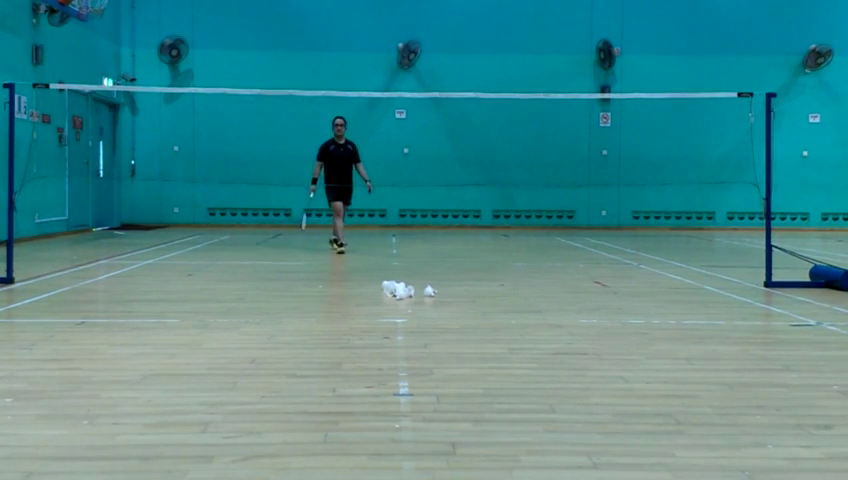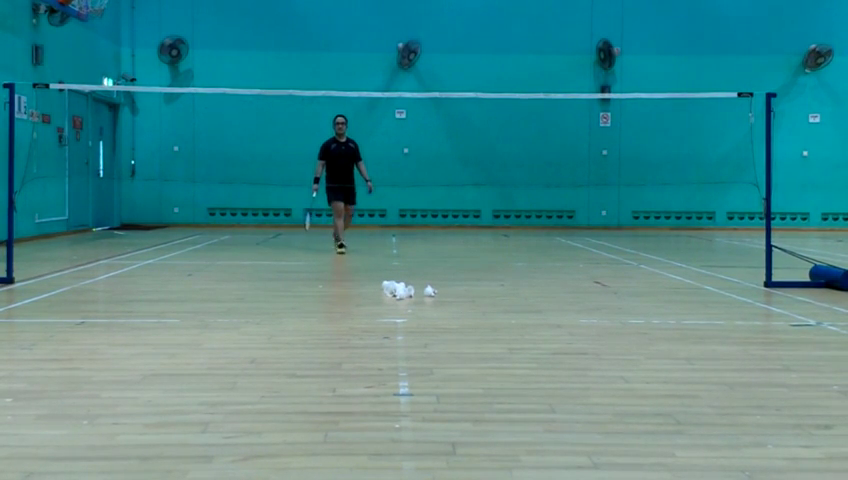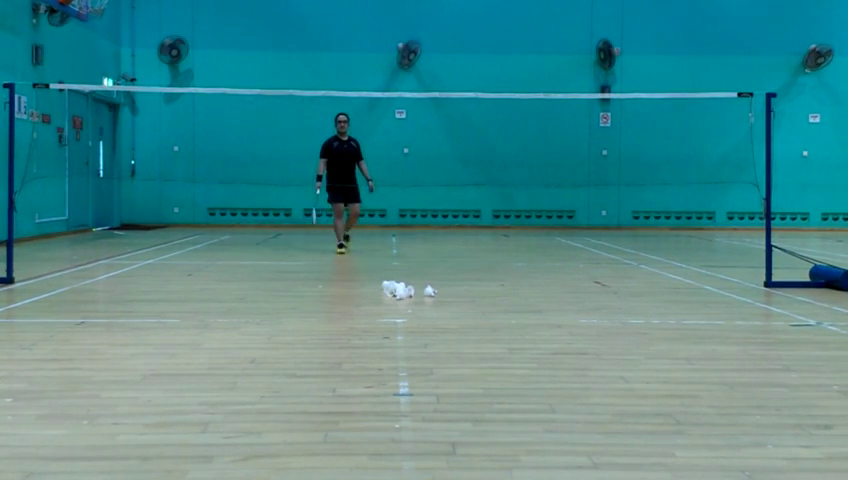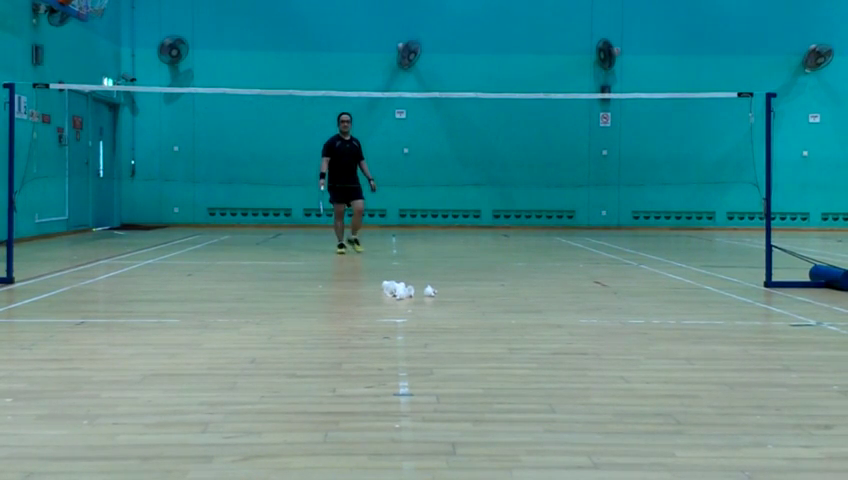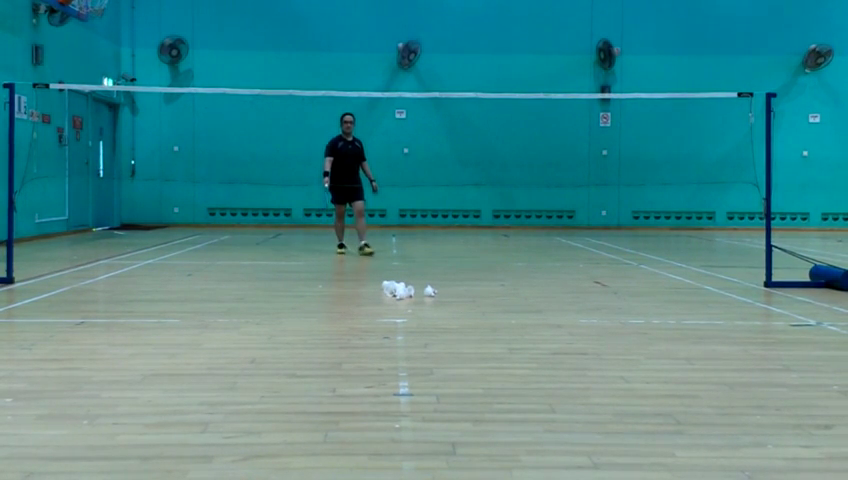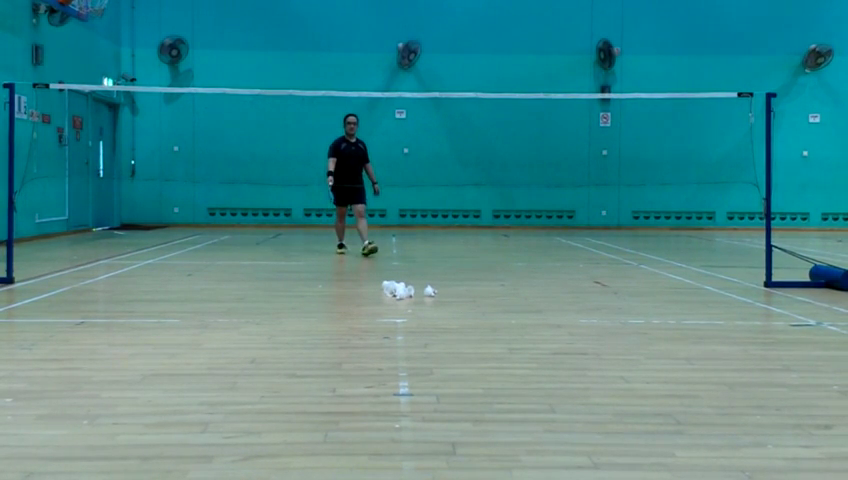
dt=0.1s
person 1, frame 1
left shoulder: (352, 146)
right shoulder: (326, 146)
left elbow: (358, 165)
right elbow: (319, 165)
left wrist: (367, 180)
right wrist: (314, 182)
left hip: (347, 186)
right hip: (332, 185)
left knee: (341, 215)
right knee: (338, 213)
left ankle: (334, 238)
right ankle: (340, 243)
person 1, frame 2
left shoulder: (353, 144)
right shoulder: (327, 145)
left elbow: (359, 163)
right elbow: (321, 164)
left wrist: (367, 180)
right wrist: (316, 182)
left hip: (350, 185)
right hip: (333, 185)
left knee: (348, 215)
right knee: (338, 213)
left ankle: (337, 234)
right ankle: (340, 243)
person 1, frame 3
left shoulder: (354, 143)
right shoulder: (329, 143)
left elbow: (361, 162)
right elbow: (323, 162)
left wrist: (369, 179)
right wrist: (319, 179)
left hip: (351, 185)
right hip: (334, 185)
left knee: (356, 212)
right knee: (339, 214)
left ankle: (345, 233)
right ankle: (340, 243)
person 1, frame 4
left shoulder: (356, 142)
right shoulder: (331, 142)
left elbow: (362, 162)
right elbow: (325, 161)
left wrist: (370, 179)
right wrist: (322, 177)
left hip: (354, 184)
right hip: (336, 185)
left knee: (359, 210)
right knee: (339, 215)
left ankle: (353, 238)
right ankle: (340, 243)
person 1, frame 5
left shoulder: (358, 143)
right shoulder: (334, 143)
left elbow: (363, 163)
right elbow: (328, 160)
left wrist: (372, 180)
right wrist: (326, 175)
left hip: (355, 185)
right hip: (338, 185)
left knee: (360, 212)
right knee: (340, 215)
left ankle: (363, 244)
right ankle: (341, 243)
person 1, frame 6
left shoulder: (362, 145)
right shoulder: (337, 144)
left elbow: (367, 165)
right elbow: (332, 161)
left wrist: (374, 182)
right wrist: (330, 175)
left hip: (358, 186)
right hip: (340, 186)
left knee: (361, 215)
right knee: (341, 216)
left ankle: (366, 244)
right ankle: (341, 243)
